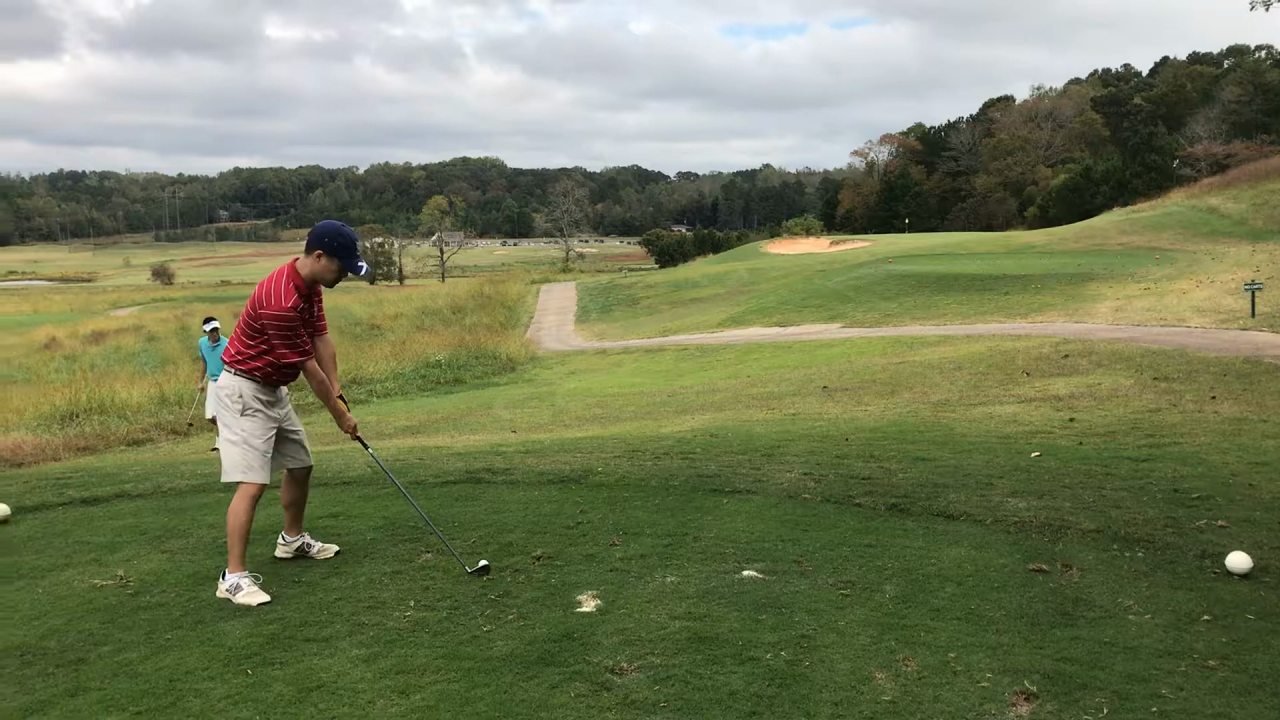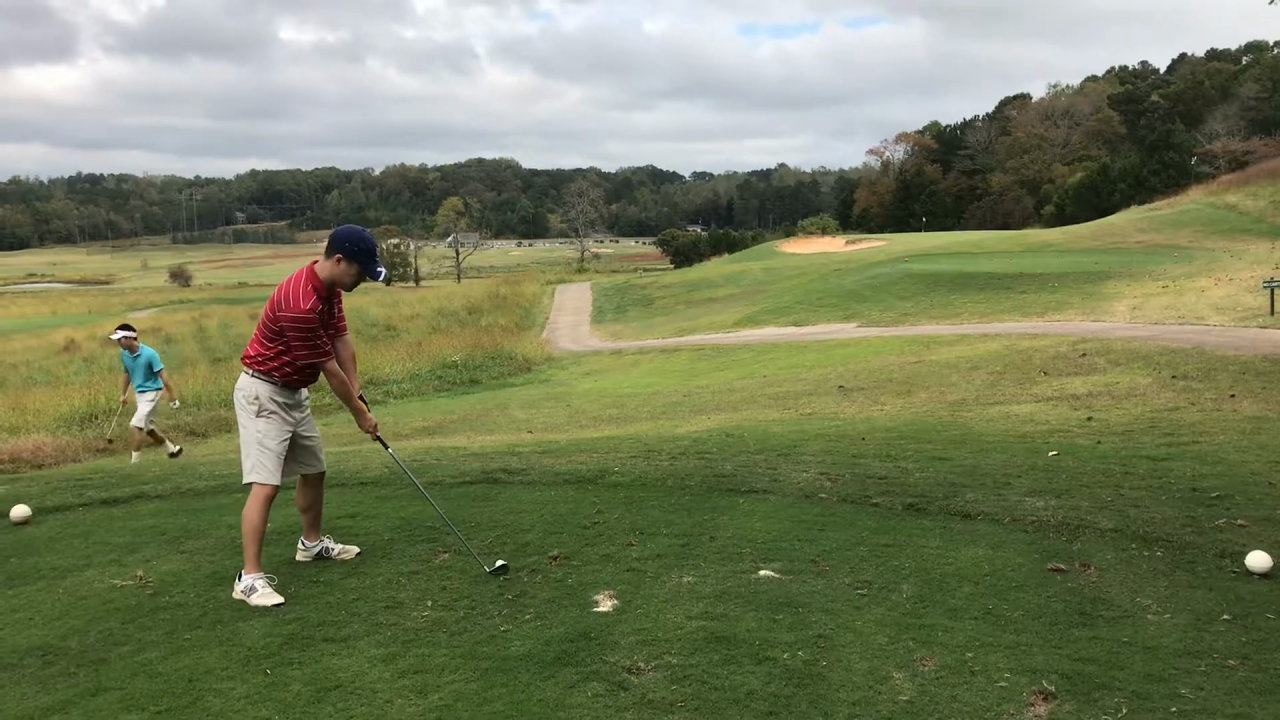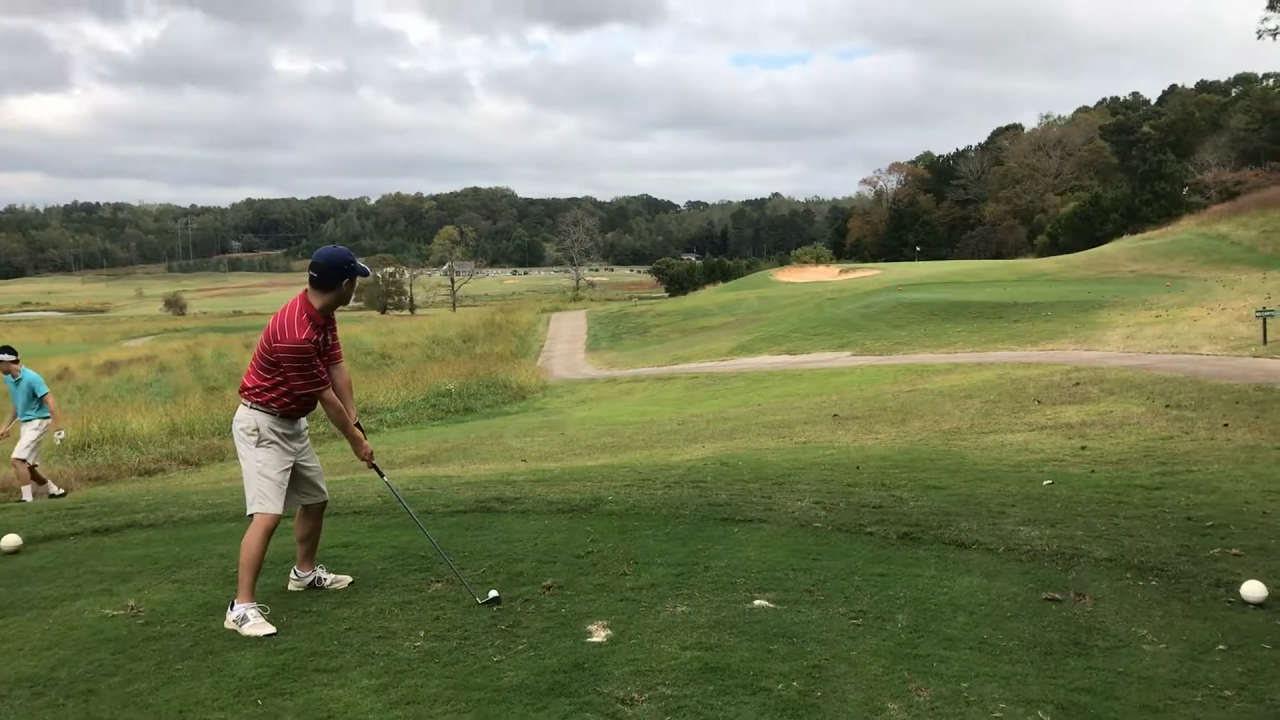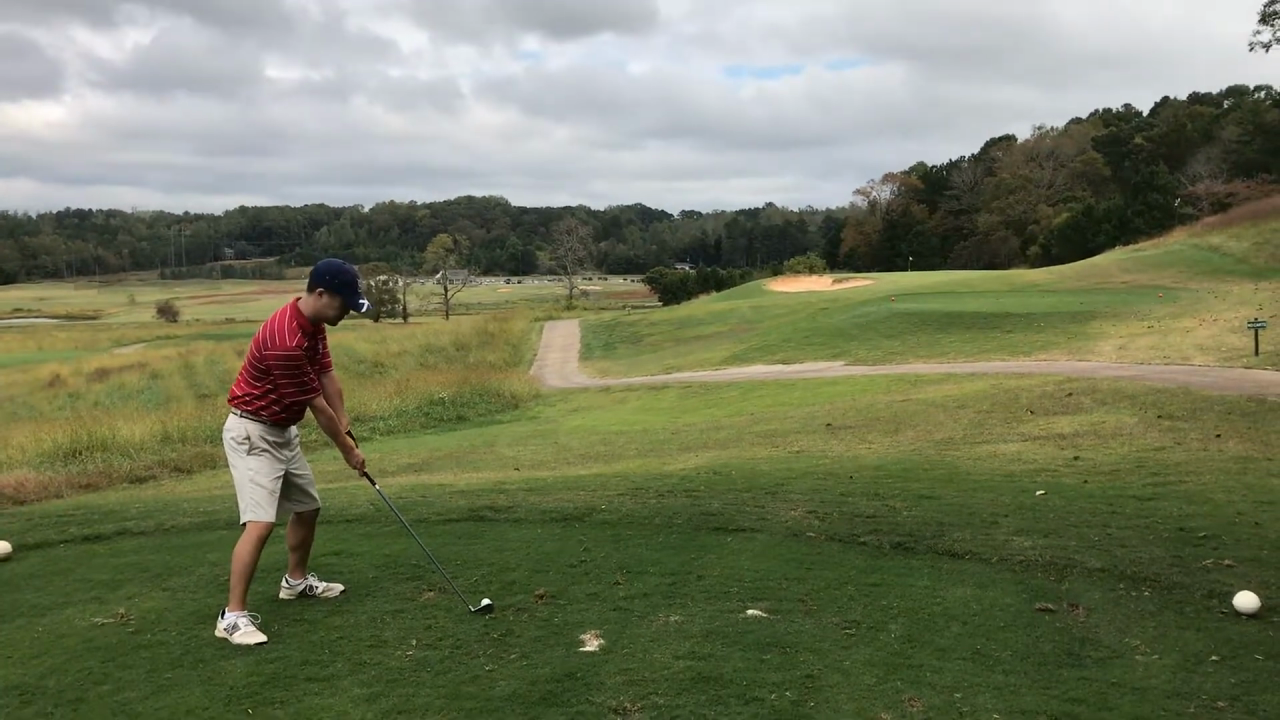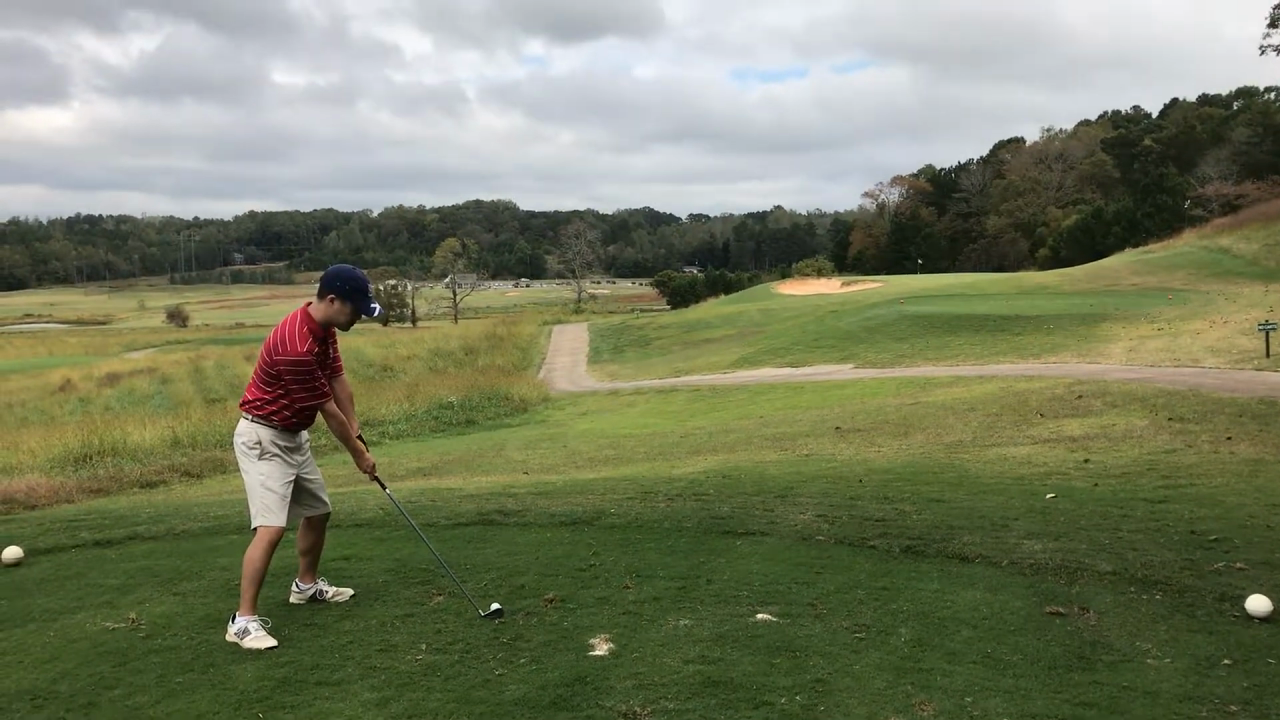
dt=1s
person 1, frame 1
left shoulder: (311, 286)
right shoulder: (281, 301)
left elbow: (321, 341)
right elbow: (308, 367)
left wrist: (339, 396)
right wrist: (339, 415)
left hip: (272, 389)
right hip: (244, 391)
left knee: (300, 465)
right knee: (251, 484)
left ankle: (292, 538)
right ankle: (234, 576)
person 1, frame 2
left shoulder: (329, 287)
right shoulder: (299, 303)
left elbow: (342, 342)
right elbow: (328, 368)
left wrist: (359, 394)
right wrist: (359, 413)
left hip: (293, 391)
right hip: (263, 392)
left knee: (313, 469)
right knee: (265, 484)
left ankle: (312, 542)
right ankle: (249, 577)
person 1, frame 3
left shoulder: (323, 315)
right shoulder: (295, 334)
left elbow: (338, 370)
right elbow: (326, 397)
left wrist: (356, 422)
right wrist: (355, 441)
left hip: (292, 422)
right hip: (263, 424)
left knee: (315, 498)
right knee: (267, 514)
left ankle: (305, 572)
right ankle: (242, 607)
person 1, frame 4
left shoulder: (313, 324)
right shoulder: (285, 342)
left elbow: (328, 378)
right elbow: (317, 405)
left wrist: (347, 430)
right wrist: (347, 450)
left hip: (282, 430)
right hip: (253, 433)
left knee: (307, 506)
right knee: (260, 522)
left ankle: (296, 580)
right ankle: (233, 615)
person 1, frame 5
left shoulder: (323, 329)
right shoulder: (297, 347)
left elbow: (339, 382)
right elbow: (328, 410)
left wrist: (358, 435)
right wrist: (358, 454)
left hip: (293, 435)
right hip: (264, 438)
left knee: (317, 511)
right knee: (271, 528)
left ankle: (306, 585)
right ankle: (243, 619)
